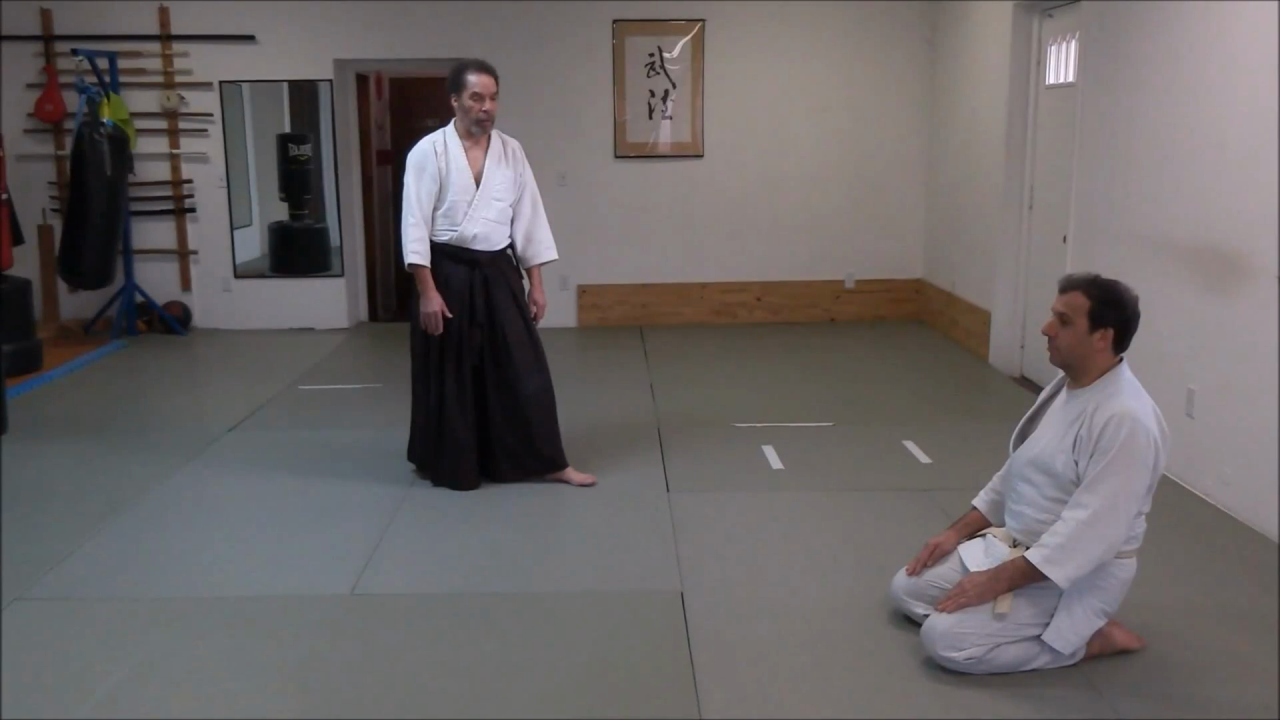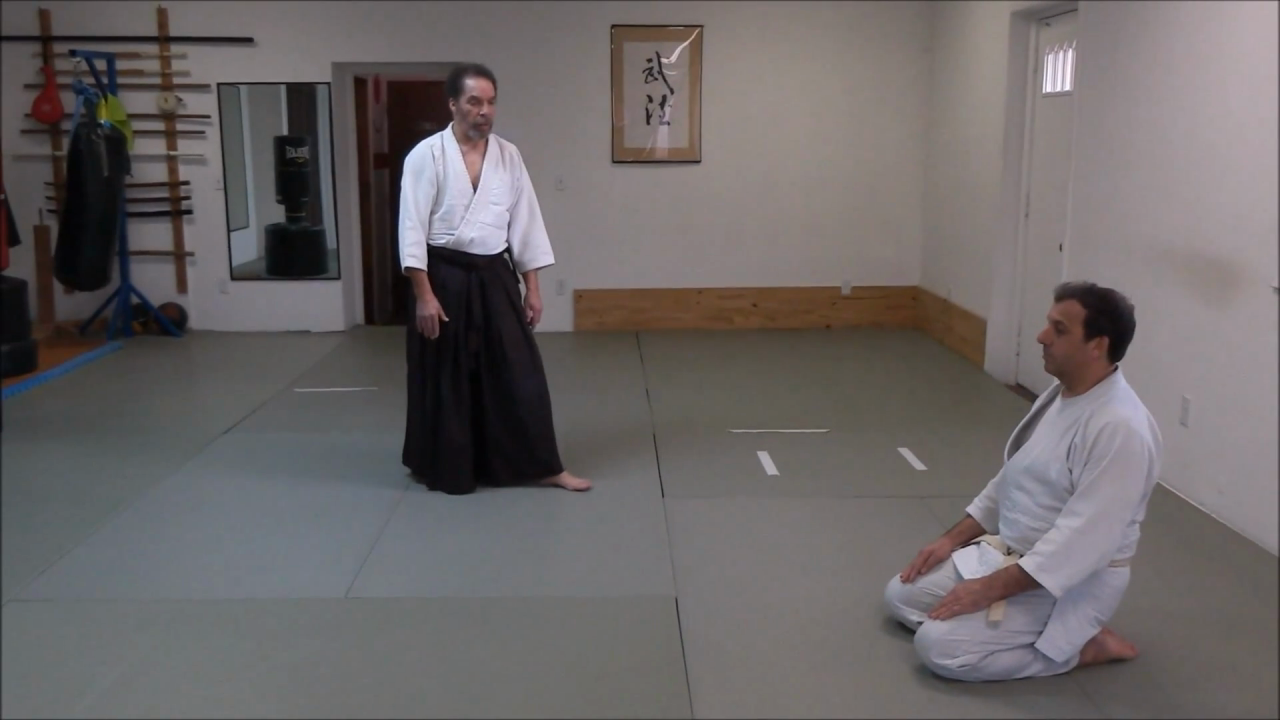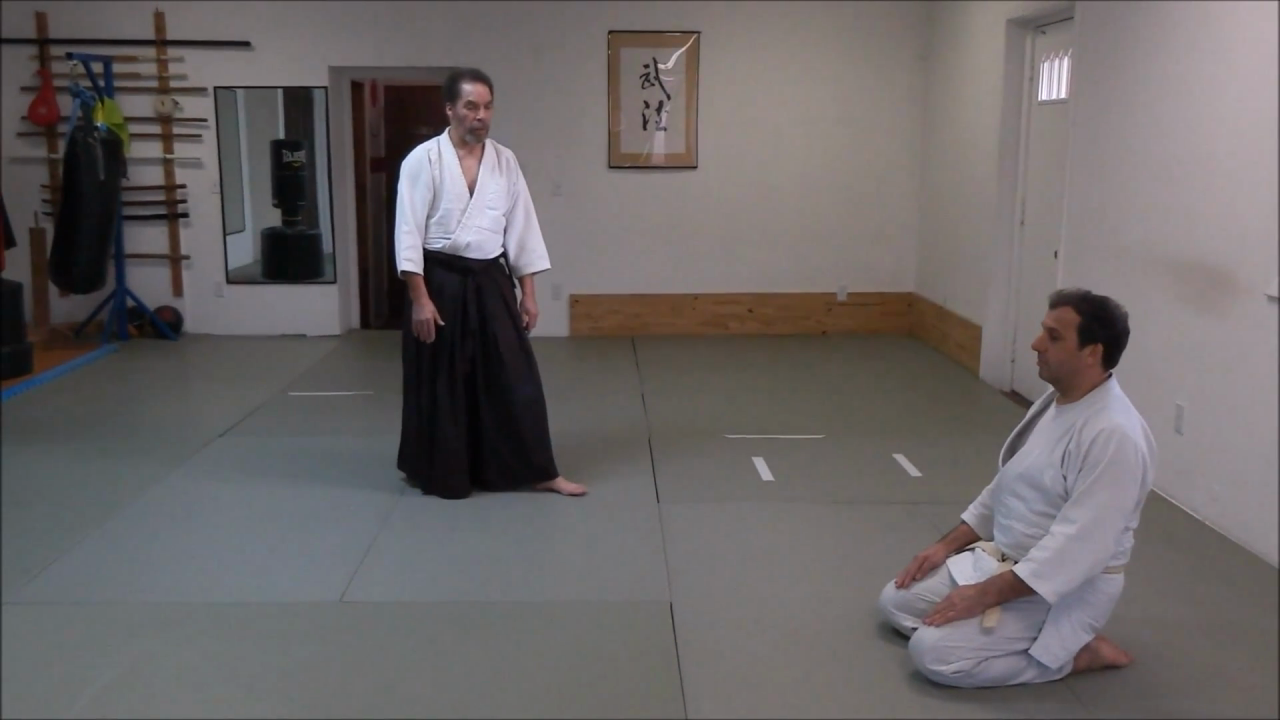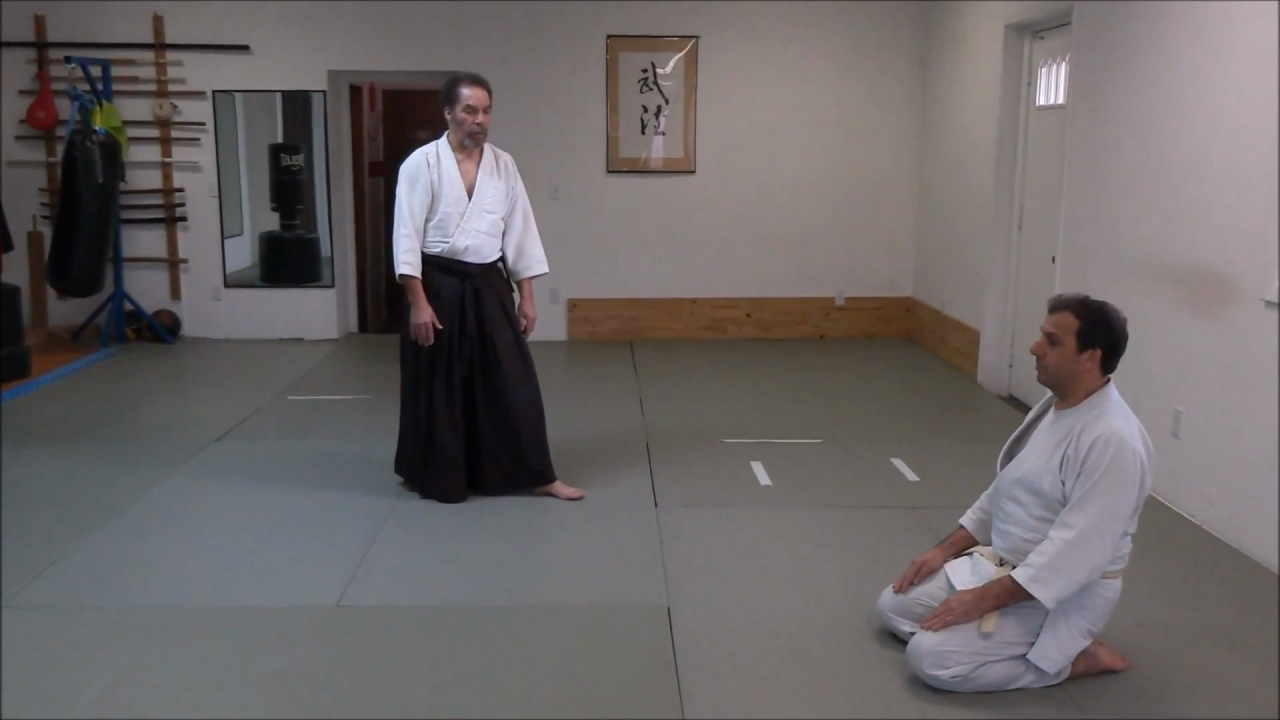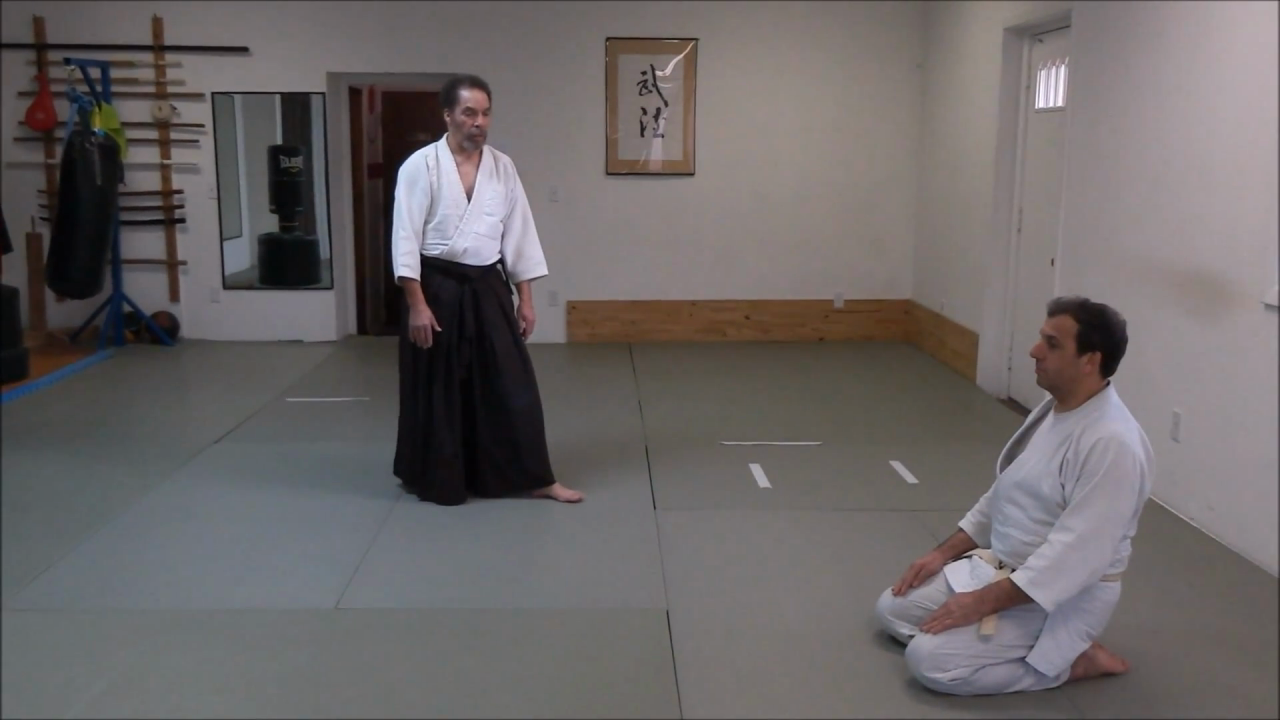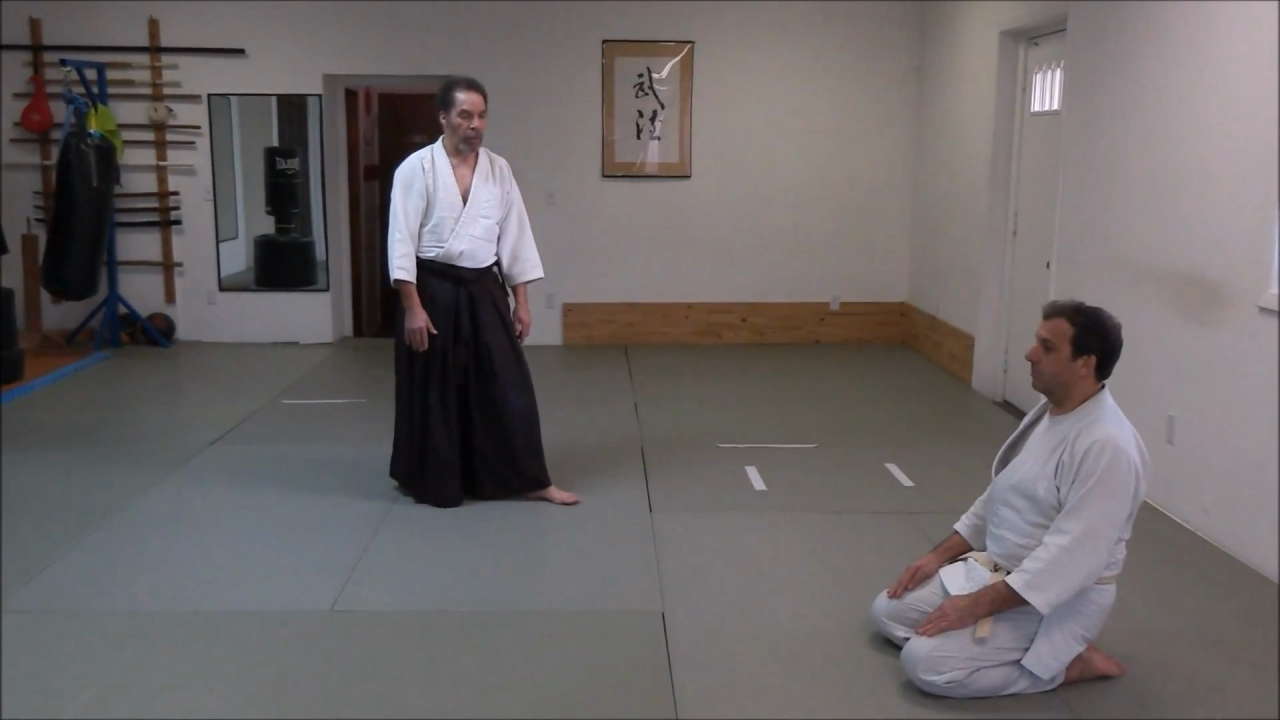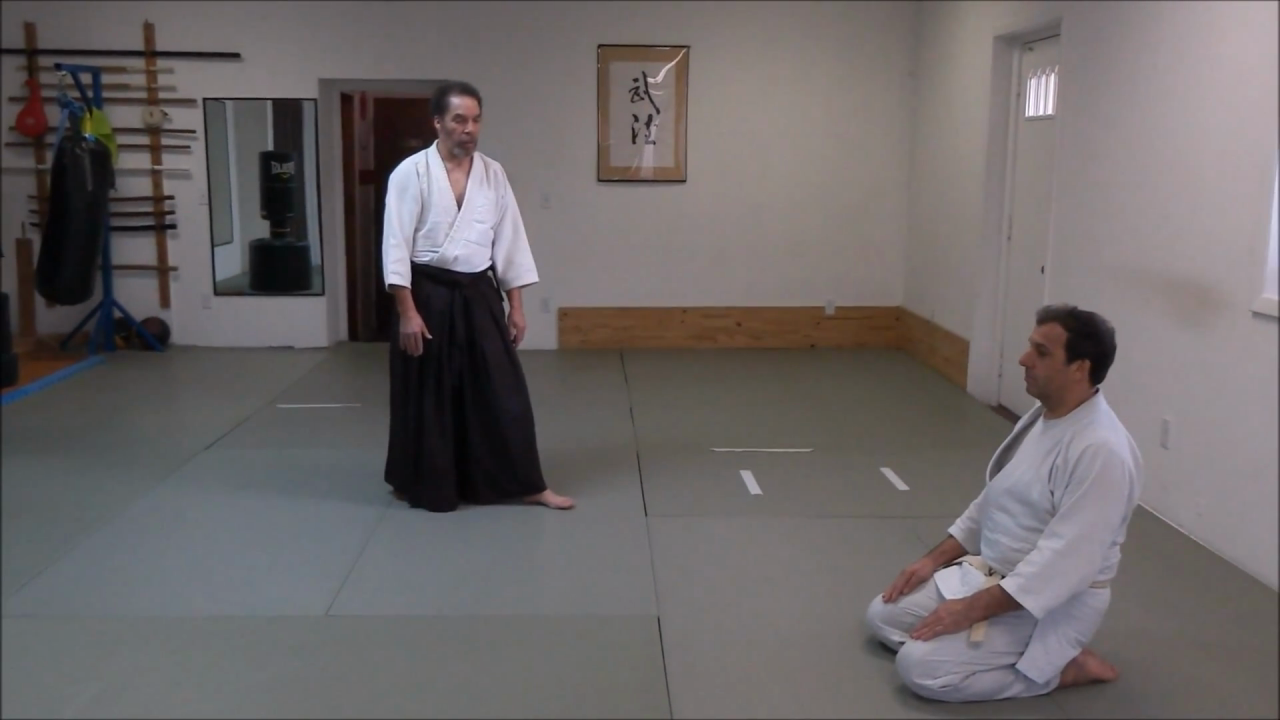
dt=0.5s
person 1, frame 1
left shoulder: (510, 150)
right shoulder: (429, 151)
left elbow: (528, 217)
right elbow: (415, 224)
left wrist: (536, 283)
right wrist: (427, 291)
left hip: (498, 274)
right hip: (447, 275)
left knee: (524, 371)
right knee: (448, 378)
left ankle: (549, 462)
right ankle: (449, 464)
person 1, frame 2
left shoulder: (508, 155)
right shoulder: (427, 155)
left elbow: (525, 222)
right elbow: (412, 227)
left wrist: (531, 286)
right wrist: (424, 294)
left hip: (495, 278)
right hip: (444, 278)
left knee: (520, 374)
right knee: (444, 380)
left ankle: (544, 466)
right ankle: (443, 467)
person 1, frame 3
left shoulder: (504, 160)
right shoulder: (423, 160)
left elbow: (521, 227)
right elbow: (408, 232)
left wrist: (527, 292)
right wrist: (419, 299)
left hip: (491, 283)
right hip: (441, 283)
left knee: (516, 379)
right knee: (440, 385)
left ankle: (539, 471)
right ankle: (439, 472)
person 1, frame 4
left shoulder: (503, 164)
right shoulder: (422, 163)
left elbow: (520, 231)
right elbow: (407, 235)
left wrist: (526, 296)
right wrist: (418, 302)
left hip: (489, 287)
right hip: (439, 287)
left knee: (513, 383)
right knee: (438, 389)
left ankle: (538, 475)
right ankle: (437, 475)
person 1, frame 5
left shoulder: (502, 166)
right shoulder: (421, 165)
left elbow: (518, 233)
right elbow: (406, 238)
left wrist: (525, 298)
right wrist: (417, 304)
left hip: (488, 289)
right hip: (437, 290)
left knee: (512, 385)
right knee: (437, 391)
left ankle: (537, 478)
right ankle: (436, 478)
person 1, frame 6
left shoulder: (498, 169)
right shoulder: (417, 168)
left elbow: (515, 236)
right elbow: (402, 240)
left wrist: (521, 301)
right wrist: (413, 307)
left hip: (484, 292)
right hip: (434, 291)
left knee: (508, 388)
right knee: (432, 393)
left ankle: (532, 480)
right ankle: (432, 480)
person 1, frame 7
left shoulder: (493, 173)
right shoulder: (412, 173)
left elbow: (509, 240)
right elbow: (397, 245)
left wrist: (515, 305)
right wrist: (407, 312)
left hip: (479, 296)
right hip: (428, 297)
left knee: (504, 393)
right knee: (428, 399)
left ankle: (528, 485)
right ankle: (427, 485)
person 2, frame 1
left shoulder: (1125, 420)
right shoulder: (1065, 385)
left elbow: (1091, 531)
right elbow: (1017, 472)
left wrist: (998, 581)
right wrist: (957, 532)
left hip: (1076, 573)
left knee: (946, 639)
right knee: (909, 589)
left ankle: (1089, 636)
right ankle: (1073, 625)
person 2, frame 2
left shoulder: (1119, 428)
right shoulder: (1060, 394)
left elbow: (1083, 540)
right elbow: (1012, 479)
left wrist: (991, 589)
right wrist: (952, 538)
left hip: (1069, 581)
left knee: (940, 646)
right knee: (903, 595)
left ankle: (1085, 644)
right ankle: (1062, 631)
person 2, frame 3
left shoulder: (1113, 436)
right shoulder: (1055, 401)
left elbow: (1078, 546)
right elbow: (1007, 485)
left wrist: (985, 596)
right wrist: (947, 545)
left hip: (1064, 588)
left knee: (934, 652)
right knee: (898, 602)
left ankle: (1078, 651)
right ankle: (1062, 641)
person 2, frame 4
left shoulder: (1112, 440)
right shoulder: (1053, 406)
left elbow: (1076, 551)
right elbow: (1004, 490)
left wrist: (983, 600)
right wrist: (945, 550)
left hip: (1062, 593)
left knee: (932, 657)
right knee: (895, 606)
left ankle: (1074, 655)
right ankle: (1058, 644)
person 2, frame 5
left shoulder: (1111, 443)
right shoulder: (1053, 409)
left elbow: (1075, 555)
right elbow: (1004, 493)
left wrist: (982, 603)
right wrist: (944, 552)
left hip: (1059, 596)
left knee: (931, 659)
right knee: (894, 609)
left ankle: (1074, 659)
person 2, frame 6
left shoulder: (1106, 446)
right shoulder: (1048, 412)
left elbow: (1071, 558)
right elbow: (999, 495)
left wrist: (978, 606)
right wrist: (940, 555)
left hip: (1057, 598)
left knee: (926, 662)
right knee: (890, 611)
left ankle: (1068, 661)
person 2, frame 7
left shoulder: (1100, 451)
right shoulder: (1042, 416)
left elbow: (1064, 561)
right elbow: (994, 500)
left wrist: (972, 610)
right wrist: (934, 559)
left hip: (1050, 603)
left knee: (921, 666)
right knee: (885, 616)
left ankle: (1063, 665)
right ankle: (1043, 654)
